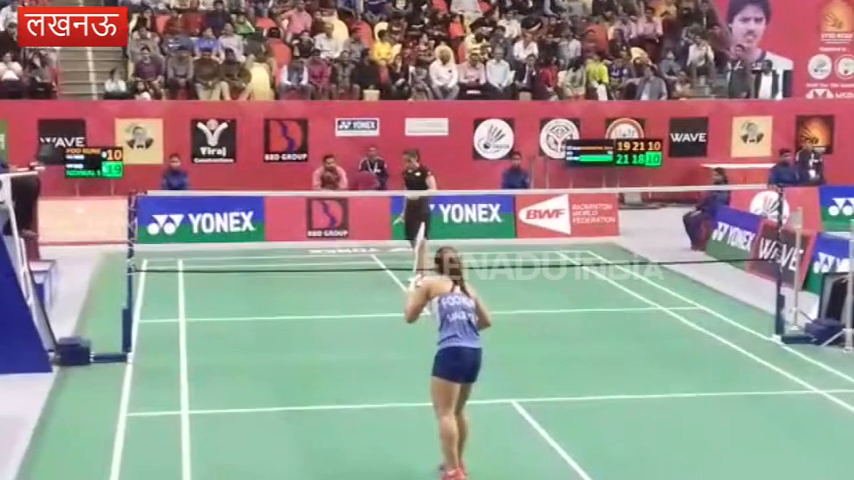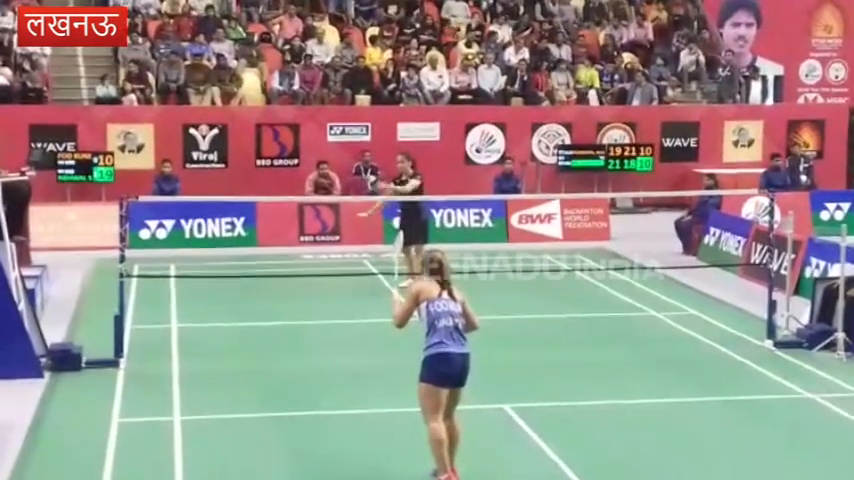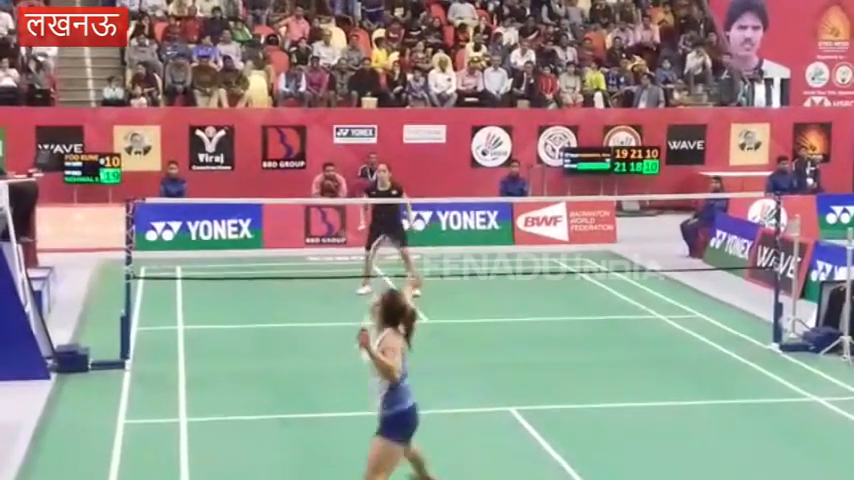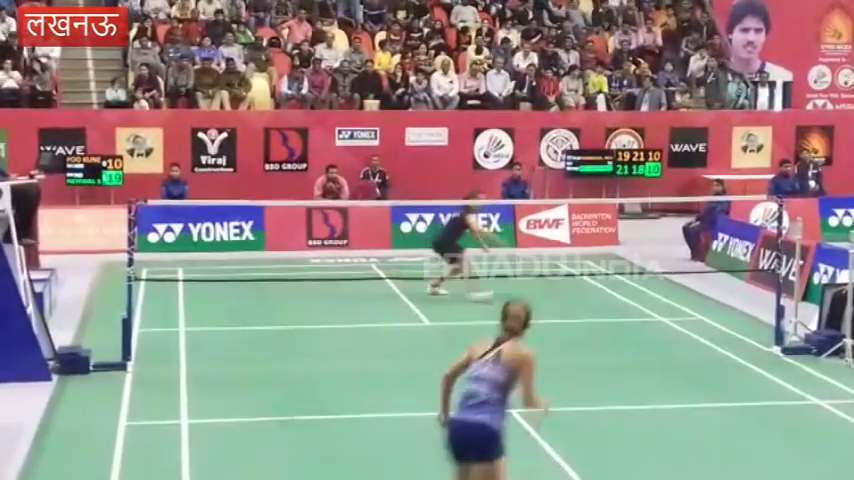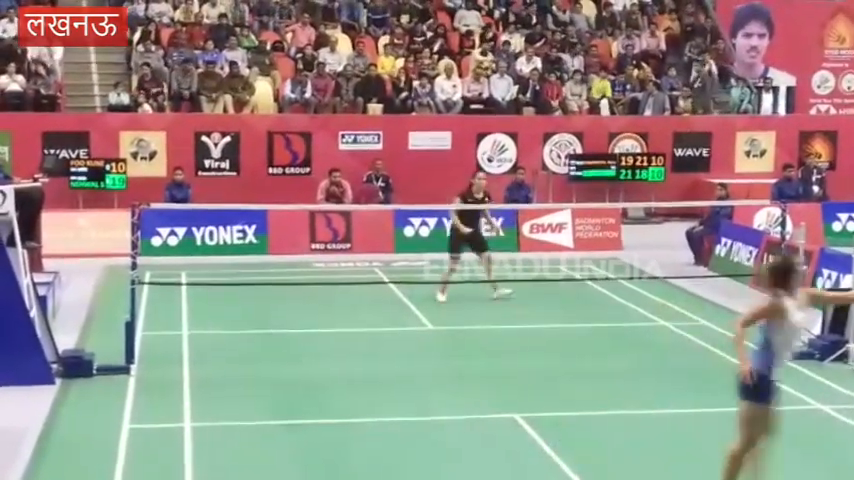
dt=1s
person 1, frame 1
left shoulder: (430, 282)
right shoulder: (467, 288)
left elbow: (410, 316)
right elbow: (486, 321)
left wrist: (411, 293)
left hip: (451, 352)
right hip: (474, 353)
left knee: (445, 414)
right knee: (458, 411)
person 1, frame 2
left shoulder: (420, 286)
right shoulder: (455, 292)
left elbow: (399, 322)
right elbow: (474, 324)
left wrist: (396, 301)
left hip: (439, 358)
right hip: (462, 358)
left knee: (433, 420)
right knee: (448, 416)
person 1, frame 3
left shoulder: (390, 340)
right shoulder: (390, 333)
left elbow: (392, 374)
left wrist: (369, 349)
left hip: (397, 416)
right hip: (404, 411)
right knee: (404, 448)
person 1, frame 4
left shoulder: (480, 347)
right shoulder: (522, 355)
left elbow: (448, 376)
right elbow: (529, 401)
left wrist: (444, 412)
right wrist: (541, 405)
left hip: (457, 429)
right hip: (486, 433)
person 1, frame 5
left shoulder: (802, 296)
right shoulder: (777, 303)
right elbow: (740, 324)
right wrist: (743, 359)
left hip: (764, 376)
right hip: (755, 378)
left knee: (765, 432)
right knee: (748, 441)
person 2, frame 1
left shoulder: (425, 171)
right shoulder: (405, 173)
left elbow: (434, 189)
left wrist: (418, 194)
right wrist: (404, 210)
left hip: (422, 210)
right hip: (410, 211)
left knee: (421, 243)
right knee: (413, 243)
left ankle: (424, 273)
right ankle: (419, 273)
person 2, frame 2
left shoulder: (417, 176)
right shoulder: (397, 179)
left elbow: (406, 189)
right elbow: (386, 196)
left wrist: (386, 187)
right wrist: (371, 210)
left hip: (419, 217)
right hip: (405, 217)
left knee: (418, 250)
right knee: (405, 248)
right ankle: (411, 277)
person 2, frame 3
left shoulder: (397, 188)
right shoulder: (370, 189)
left elbow: (407, 205)
right elbow: (364, 207)
left wrist: (410, 220)
right wrist: (362, 222)
left hip: (394, 225)
right hip: (377, 225)
left knee: (404, 253)
right knee: (368, 254)
left ankle: (415, 284)
right ankle: (366, 285)
person 2, frame 4
left shoulder: (467, 213)
right shoulder: (469, 214)
left elbow: (474, 231)
right elbow: (477, 230)
left wrist: (483, 244)
right wrist: (493, 238)
left hip: (441, 242)
right hip: (442, 241)
left knee: (458, 267)
left ankle: (434, 286)
right ankle: (472, 291)
person 2, frame 5
left shoulder: (486, 197)
right shoulder: (464, 195)
right elbow: (453, 213)
left wrist: (492, 223)
right wrist: (460, 227)
left hip: (475, 231)
right hip: (460, 232)
left knee: (487, 258)
right knee: (454, 263)
left ankle: (496, 290)
right ankle: (441, 292)
